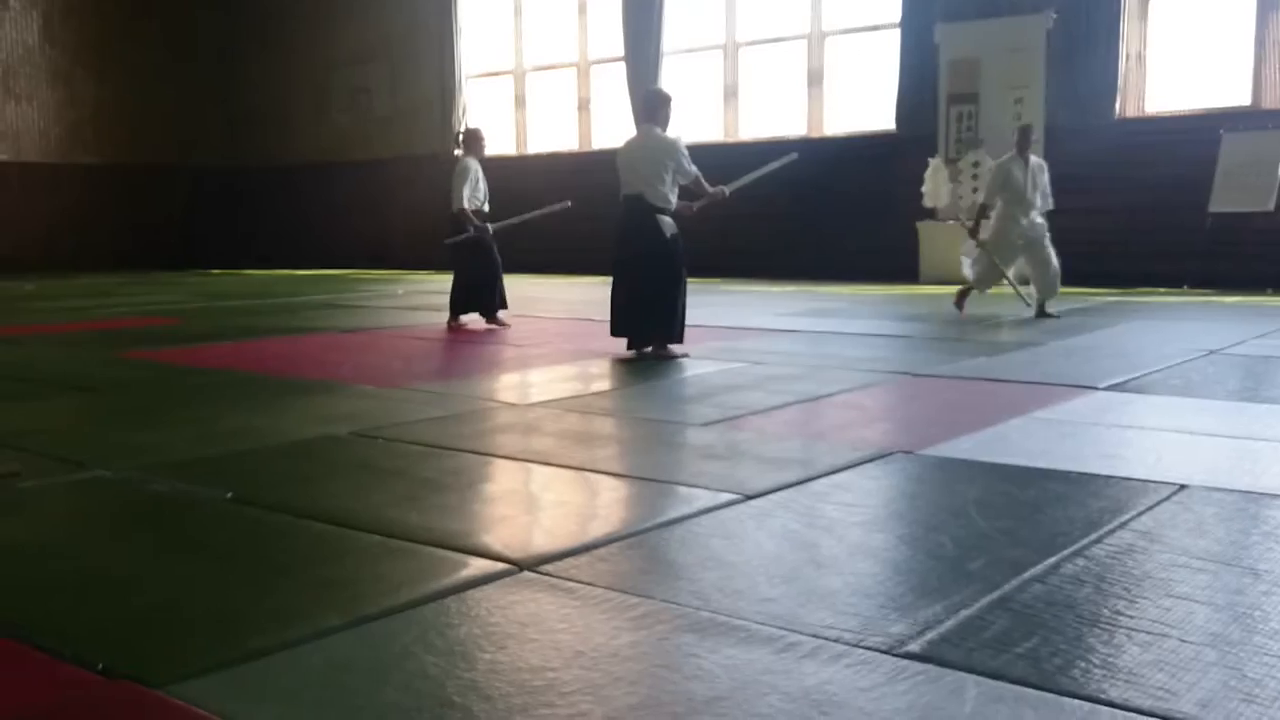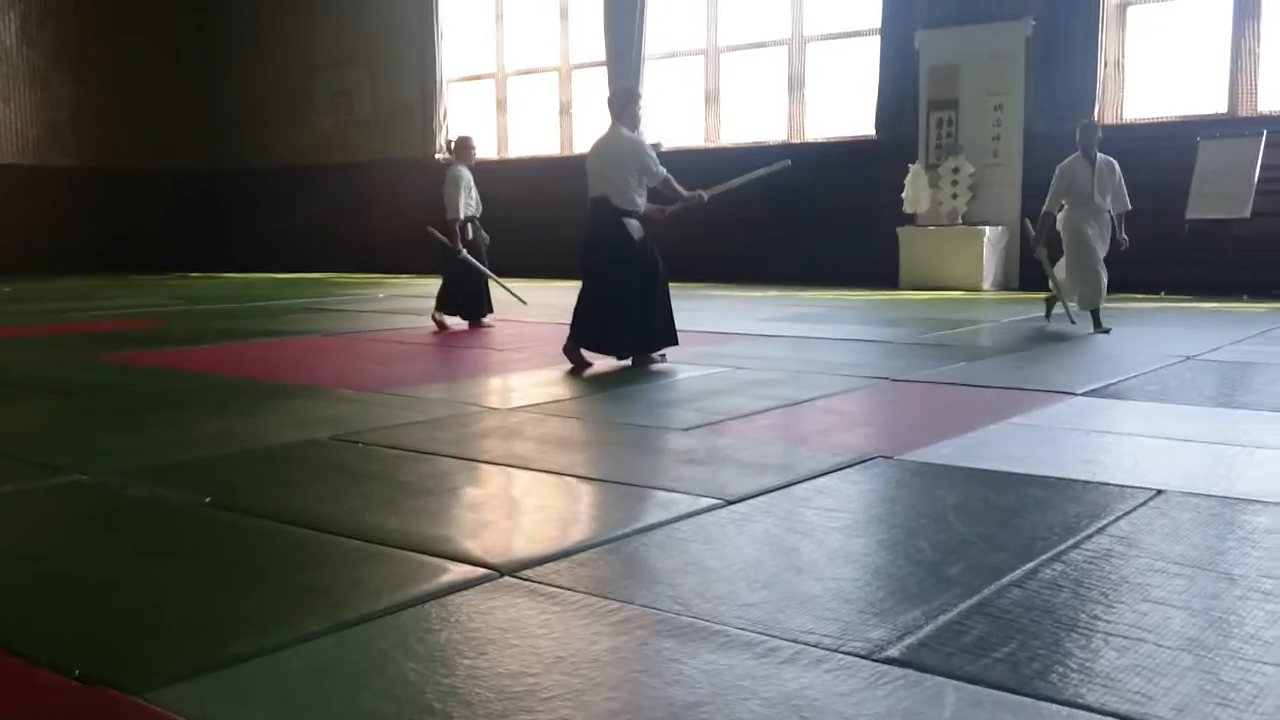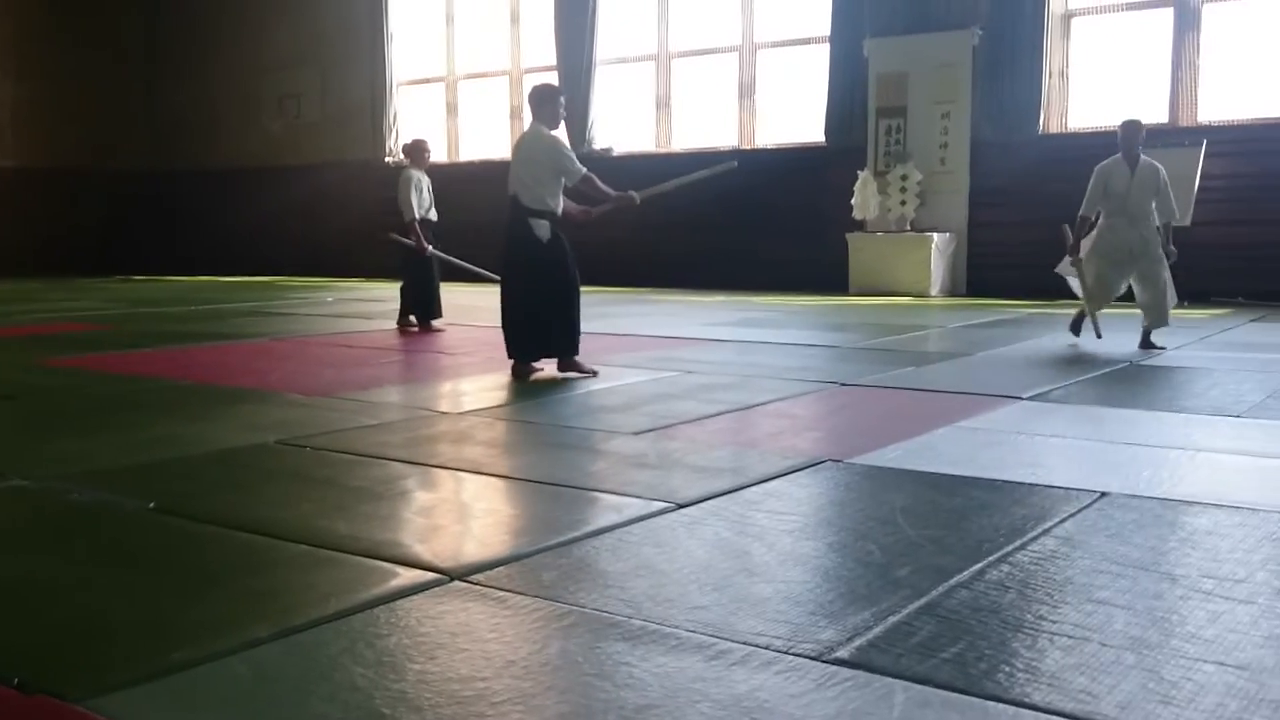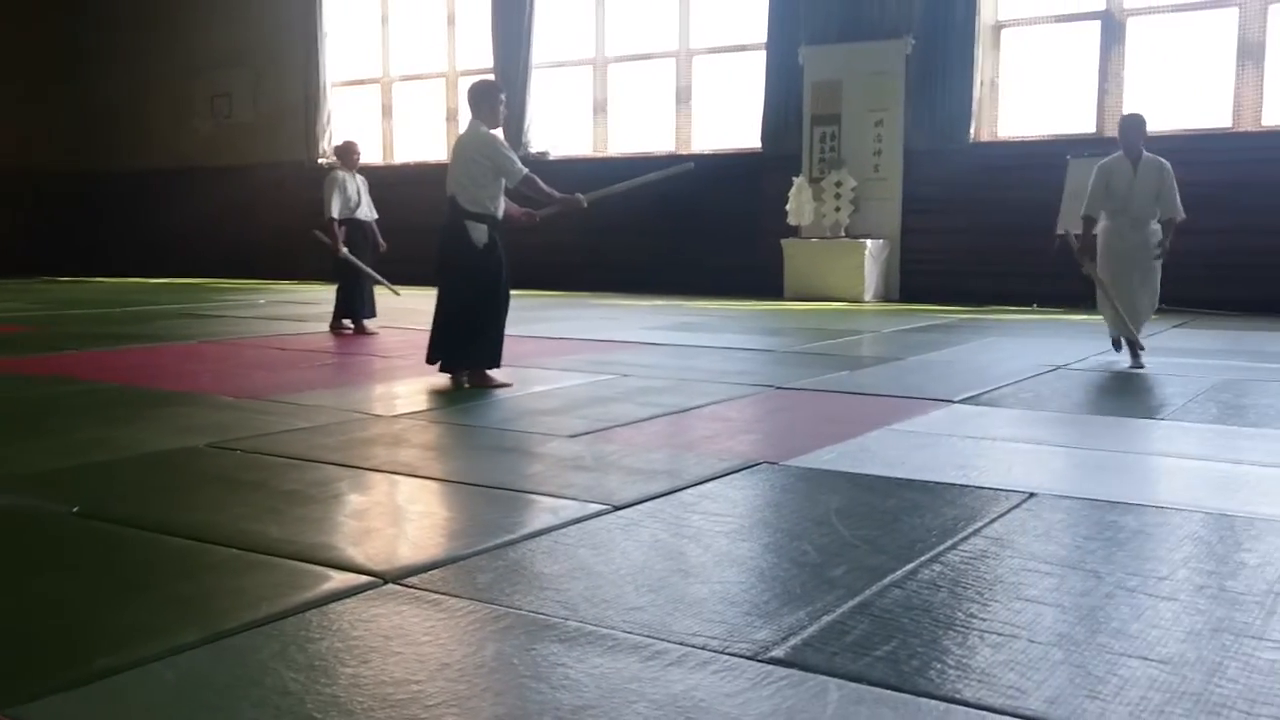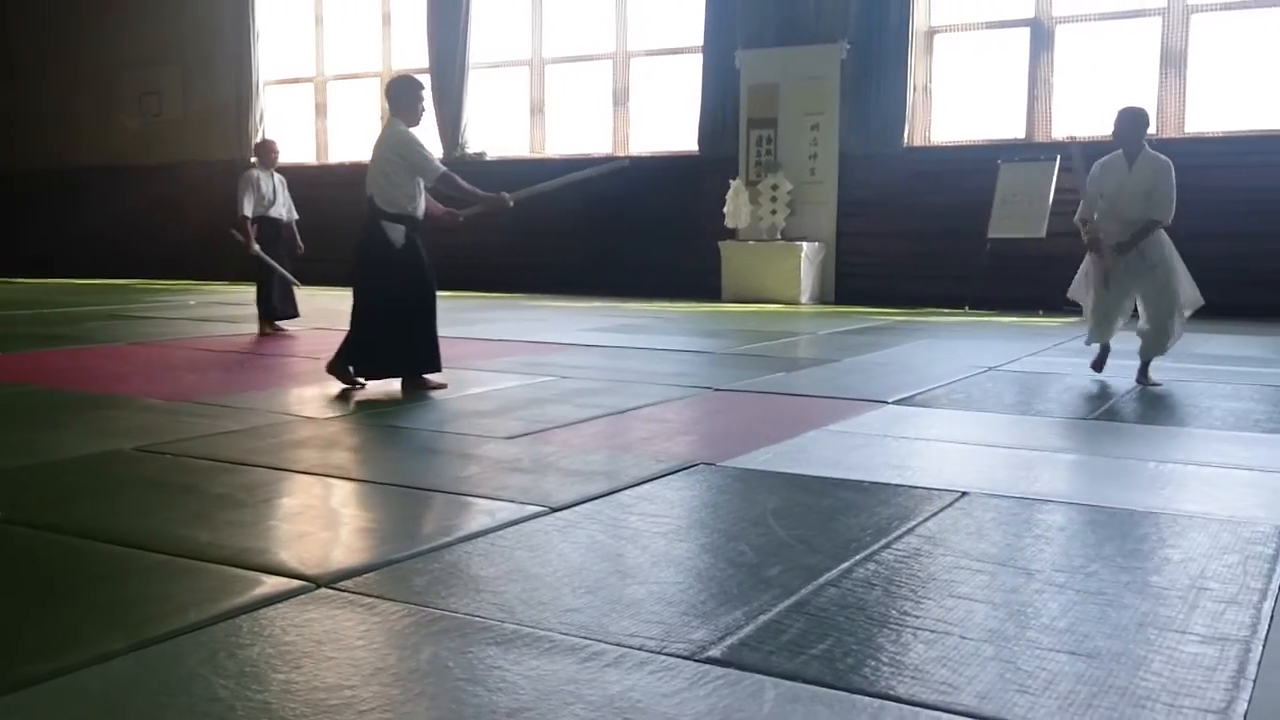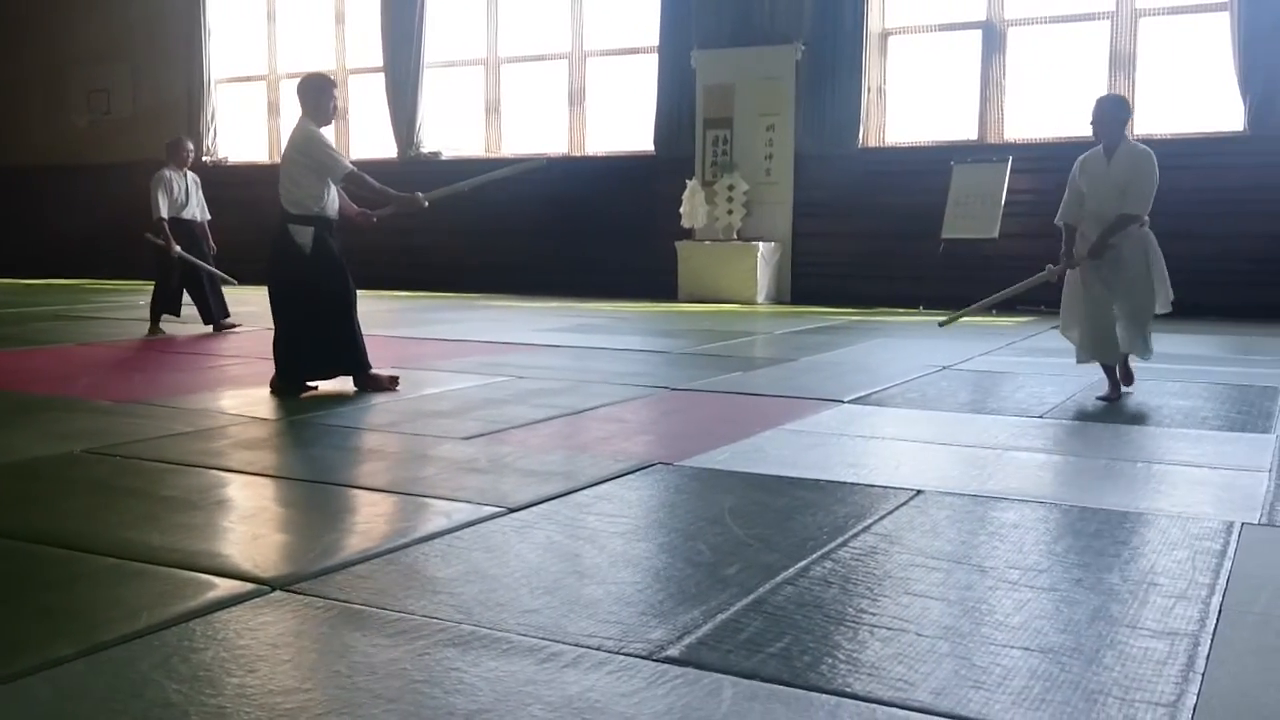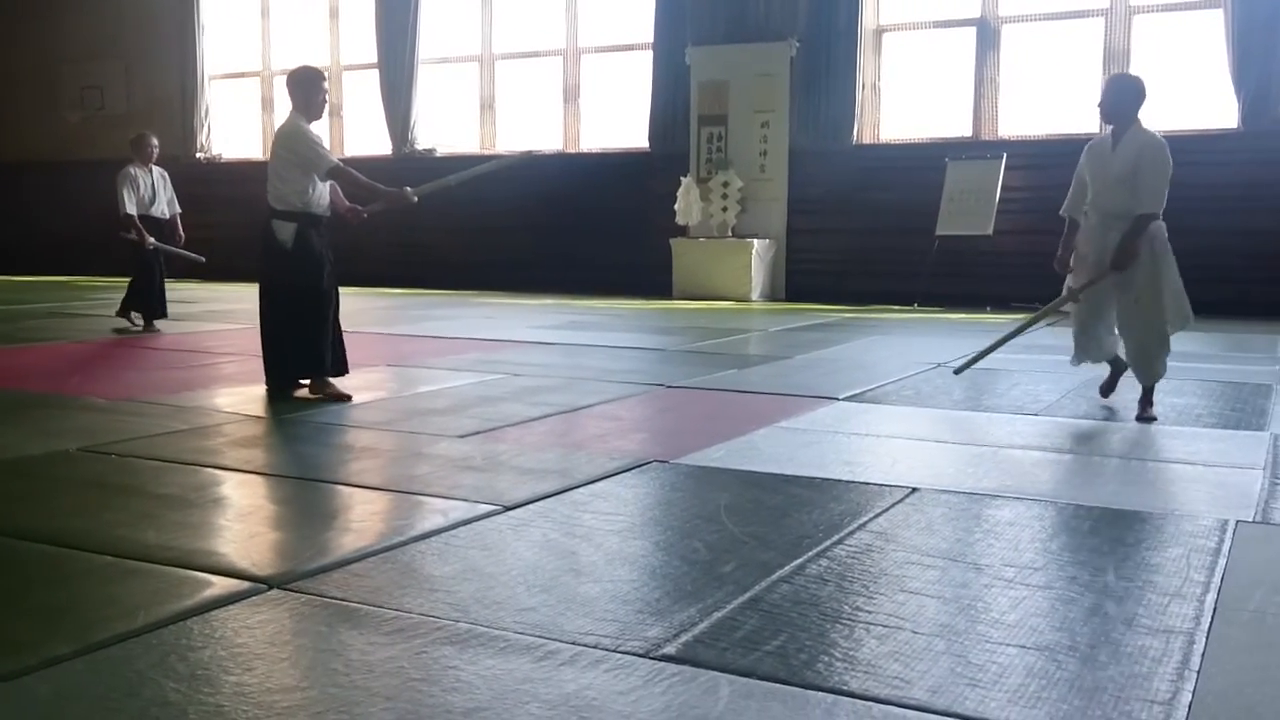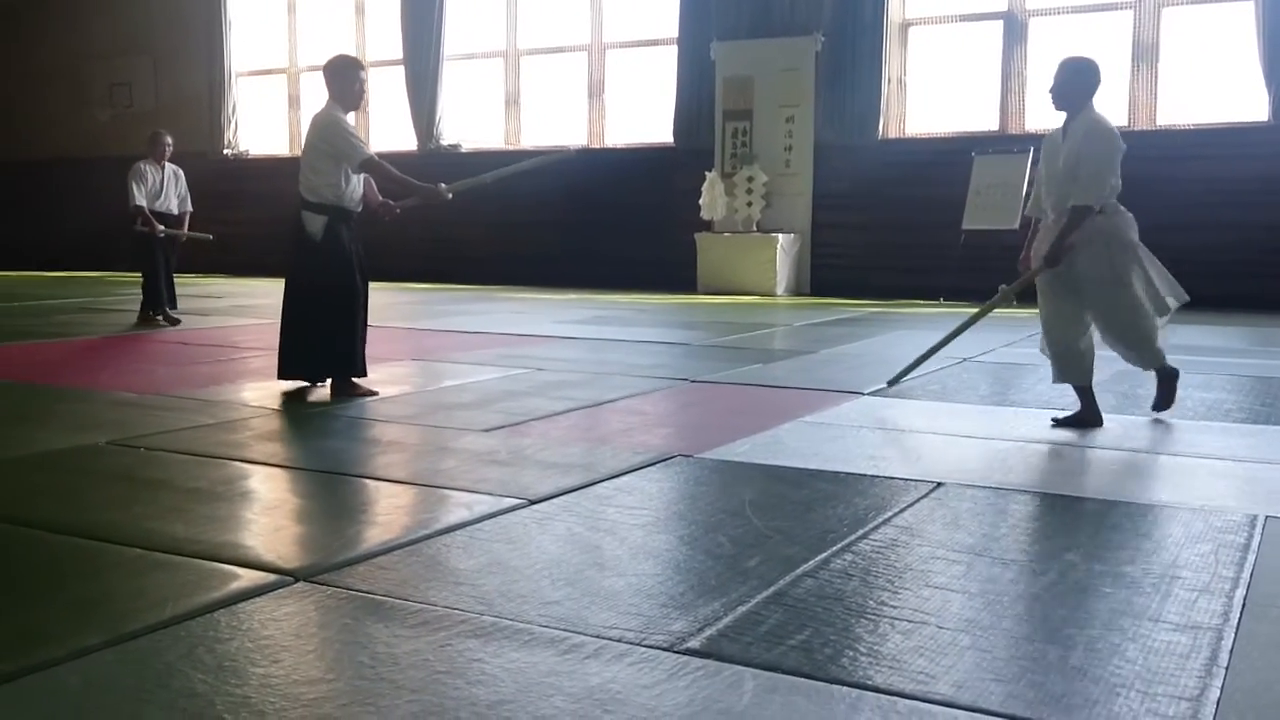
dt=0.5s
person 1, frame 1
left shoulder: (627, 148)
right shoulder: (669, 145)
right elbow: (692, 178)
left wrist: (674, 204)
right wrist: (712, 192)
left hip: (630, 220)
right hip: (655, 223)
left knee: (632, 279)
right knee: (666, 281)
left ankle: (638, 339)
right ankle: (659, 342)
person 1, frame 2
left shoulder: (598, 147)
right shoulder: (634, 144)
right elbow: (662, 180)
left wrist: (645, 208)
right wrist: (687, 197)
left hip: (598, 222)
right hip: (622, 226)
left knee: (597, 284)
right knee: (645, 283)
left ankle: (576, 342)
right ankle: (642, 349)
person 1, frame 3
left shoulder: (525, 142)
right shoulder: (548, 142)
right elbow: (582, 178)
left wrist: (572, 209)
right wrist: (617, 197)
left hip: (521, 225)
right hip: (539, 227)
left knee: (523, 292)
right knee: (561, 289)
left ankle: (522, 359)
right ankle: (565, 355)
person 1, frame 4
left shoulder: (467, 141)
right shoulder: (487, 141)
right elbow: (524, 180)
left wrist: (514, 212)
right wrist: (563, 200)
left hip: (461, 229)
right hip: (476, 231)
left knee: (461, 298)
right knee: (488, 299)
left ankle: (457, 364)
right ankle: (475, 368)
person 1, frame 5
left shoulder: (391, 138)
right shoulder: (402, 139)
left elbow: (413, 188)
right elbow: (442, 179)
left wrist: (438, 212)
right wrist: (487, 199)
left hip: (383, 232)
right hip: (394, 233)
left knee: (378, 303)
right knee: (415, 299)
left ankle: (345, 362)
right ankle: (414, 373)
person 1, frame 6
left shoulder: (306, 137)
right shoulder: (310, 138)
left elbow: (331, 187)
right elbow: (352, 178)
left wrist: (353, 212)
right wrist: (400, 200)
left hip: (303, 234)
right hip: (307, 235)
left knee: (299, 307)
right knee: (336, 299)
left ankle: (288, 376)
right ankle: (360, 372)
person 1, frame 7
left shoulder: (300, 132)
right shoulder: (295, 132)
left elbow: (326, 179)
right elbow: (339, 171)
left wrist: (343, 207)
right wrist: (388, 194)
left hip: (300, 230)
right hip: (295, 231)
left knee: (288, 304)
right knee: (315, 301)
left ankle: (282, 375)
right ankle: (318, 376)
person 1, frame 8
left shoulder: (337, 123)
right shoulder: (331, 123)
left elbow: (361, 173)
right elbow: (372, 165)
left wrist: (377, 202)
right wrist: (422, 190)
left hip: (330, 222)
right hip: (327, 224)
left knee: (314, 298)
right knee: (343, 298)
left ankle: (306, 367)
right ankle: (342, 377)
person 2, frame 1
left shoulder: (1040, 166)
right shoulder: (1004, 166)
left elbow: (1044, 198)
right elbow: (989, 198)
left wrist: (1044, 227)
right wrist: (976, 226)
left hip: (1033, 222)
right hip: (1009, 220)
left knee: (1048, 265)
right knee: (993, 264)
left ankle: (1041, 308)
right ankle: (964, 293)
person 2, frame 2
left shoulder: (1110, 165)
right shoulder: (1067, 168)
left elbow: (1118, 200)
right elbow: (1052, 203)
left wrist: (1121, 231)
right wrist: (1040, 236)
left hip: (1101, 223)
right hip: (1077, 223)
left knee: (1077, 272)
right knee: (1089, 273)
left ankle: (1052, 299)
right ankle: (1097, 321)
person 2, frame 3
left shoulder: (1155, 171)
right shoulder: (1105, 170)
left elbow: (1166, 209)
right elbow: (1089, 207)
left wrist: (1167, 243)
right wrist: (1076, 242)
left hip: (1145, 234)
right hip: (1112, 232)
left knee: (1156, 286)
right knee: (1102, 284)
left ankle: (1146, 338)
right ankle: (1082, 314)
person 2, frame 4
left shoulder: (1160, 167)
right shoulder: (1106, 167)
left elbow: (1170, 208)
right elbow: (1093, 207)
left wrist: (1166, 238)
right wrist: (1086, 242)
left hip: (1148, 236)
right hip: (1115, 235)
left knee: (1146, 296)
right knee: (1122, 294)
left ankle: (1118, 331)
right ankle: (1133, 351)
person 2, frame 5
left shoulder: (1160, 166)
right shoulder: (1103, 166)
left elbow: (1161, 214)
right elbow: (1087, 207)
left wrist: (1131, 241)
right wrist: (1088, 233)
left hip: (1147, 242)
right hip: (1108, 242)
left knee: (1160, 307)
right knee: (1105, 303)
left ankle: (1143, 367)
right ankle: (1103, 346)
person 2, frame 6
left shoulder: (1142, 158)
right shoulder: (1085, 162)
left elbow: (1136, 209)
right elbow: (1071, 210)
left wrist: (1104, 239)
right wrist: (1068, 248)
left hip: (1130, 244)
right hip: (1090, 245)
left knee: (1134, 312)
right knee: (1094, 314)
left ankle: (1123, 358)
right ankle: (1113, 380)
person 2, frame 7
left shoulder: (1152, 147)
right shoulder: (1095, 148)
left elbow: (1151, 206)
right elbow: (1076, 201)
left wrist: (1125, 247)
right wrist: (1066, 248)
left hip: (1137, 243)
right hip: (1095, 242)
left knee: (1143, 324)
right knee: (1089, 319)
left ankle: (1146, 398)
right ankle: (1116, 362)
person 2, frame 8
left shoulder: (1101, 134)
right shoulder: (1054, 140)
left elbow: (1089, 198)
right elbow: (1042, 198)
left wrist: (1057, 243)
right wrist: (1032, 246)
left hip: (1099, 236)
right hip: (1063, 239)
left knee: (1120, 321)
right knee: (1061, 327)
left ankle: (1164, 372)
right ankle: (1088, 407)
person 3, frame 1
left shoulder: (472, 164)
right shoulder: (468, 165)
right elbow: (460, 202)
left wrist: (479, 223)
right wrist: (477, 224)
left hip: (472, 223)
right hip: (470, 223)
left knee: (466, 270)
right knee: (489, 266)
left ankle: (455, 315)
right ankle: (491, 312)
person 3, frame 2
left shoulder: (462, 172)
right shoulder: (460, 173)
right elbow: (455, 211)
left wrist: (480, 230)
right wrist: (456, 240)
left hip: (467, 228)
right hip: (464, 230)
left knee: (455, 273)
right knee: (476, 272)
left ankle: (440, 310)
right ankle: (475, 317)
person 3, frame 3
left shoulder: (423, 176)
right shoulder: (410, 176)
right elbow: (410, 211)
left wrist: (426, 236)
right wrist: (420, 239)
left hip: (425, 229)
right hip: (417, 231)
left knee: (414, 276)
right knee: (425, 275)
left ankle: (405, 316)
right ankle: (425, 320)
person 3, frame 4
left shoulder: (360, 179)
right shoulder: (336, 178)
left elbow: (369, 211)
right elbow: (332, 212)
left wrist: (377, 236)
right wrist: (337, 240)
left hip: (362, 231)
right hip: (347, 231)
left knee: (350, 277)
right knee: (355, 276)
left ankle: (338, 319)
right ankle: (358, 321)
person 3, frame 5
left shoulder: (280, 179)
right shoulder: (252, 176)
left elbow: (289, 211)
right elbow: (245, 212)
left wrist: (296, 237)
right wrist: (250, 238)
left hip: (279, 231)
right hip: (262, 230)
left knee: (280, 275)
right knee: (267, 276)
left ankle: (270, 320)
right ankle: (265, 321)
person 3, frame 6
left shoulder: (193, 178)
right shoulder: (163, 177)
left elbow: (201, 212)
right elbow: (160, 214)
left wrist: (208, 239)
right wrist: (170, 241)
left hip: (193, 232)
right hip: (175, 231)
left knee: (205, 275)
right knee: (168, 279)
left ankle: (217, 320)
right ankle: (155, 323)
person 3, frame 7
left shoulder: (161, 174)
right shoulder: (129, 174)
left elbow: (171, 204)
right elbow: (128, 210)
left wrist: (178, 227)
right wrist: (143, 234)
left hip: (160, 228)
right hip: (142, 229)
left knee: (149, 274)
right knee: (149, 274)
left ankle: (127, 308)
right ankle: (149, 320)
person 3, frame 8
left shoulder: (176, 172)
right shoulder: (140, 169)
left elbow: (184, 203)
right elbow: (137, 203)
left wrist: (184, 225)
right wrist: (153, 223)
left hip: (169, 225)
right hip: (147, 225)
left knee: (165, 268)
right knee: (155, 267)
left ankle: (147, 311)
right ankle: (162, 310)
